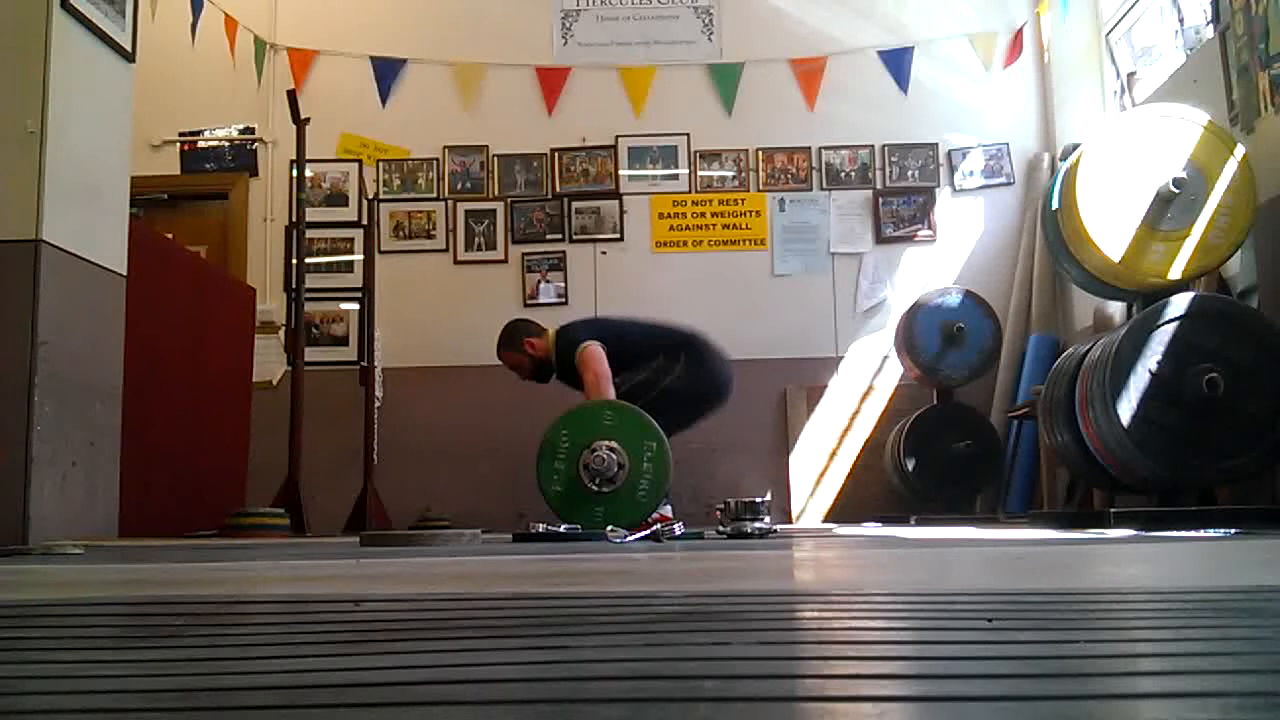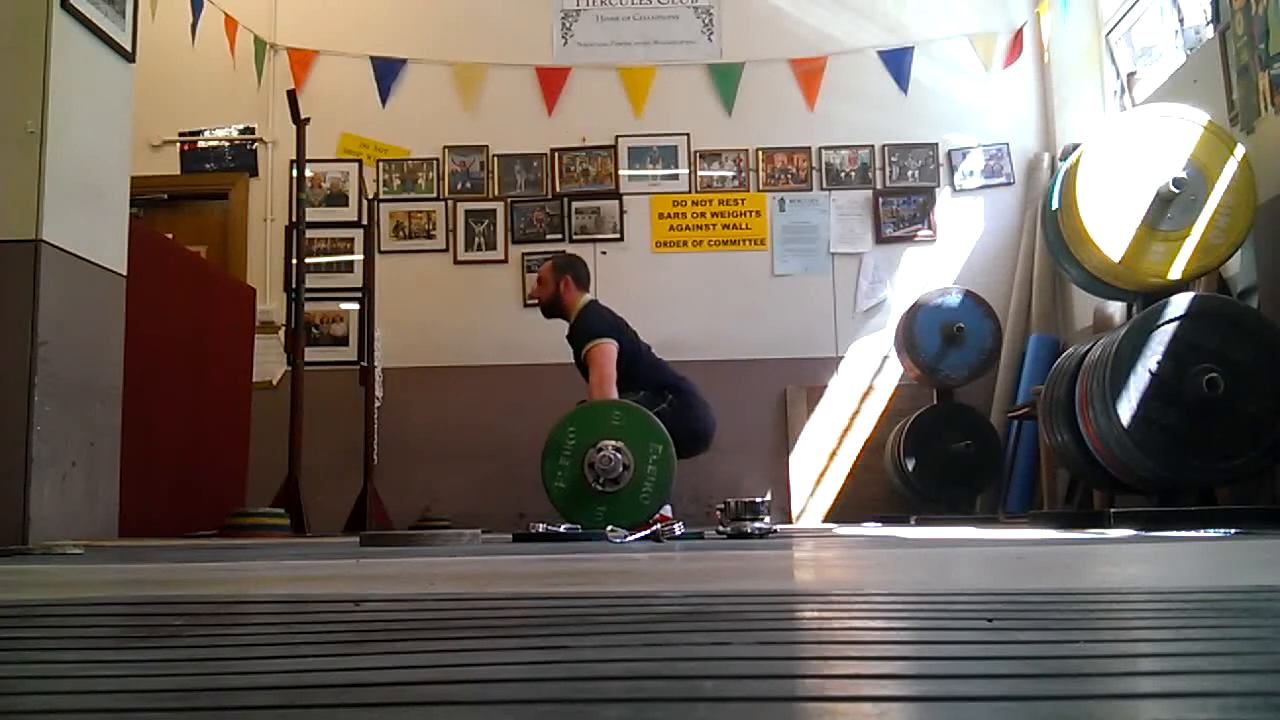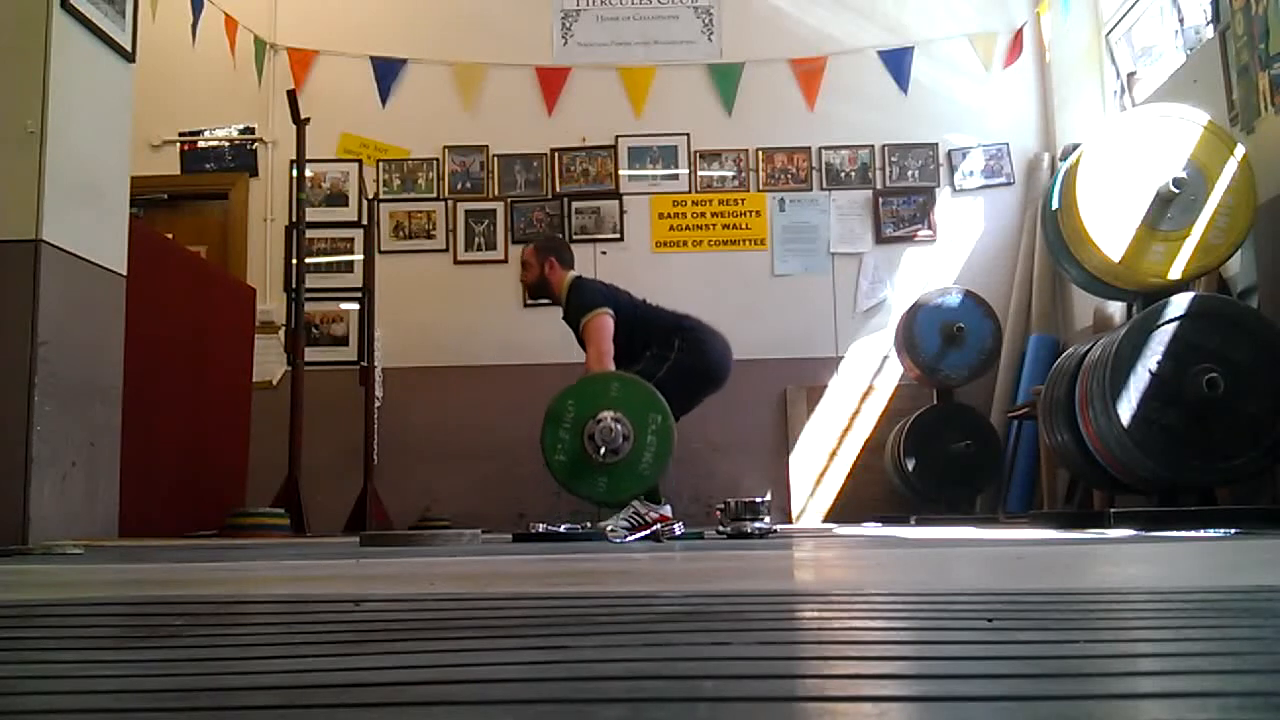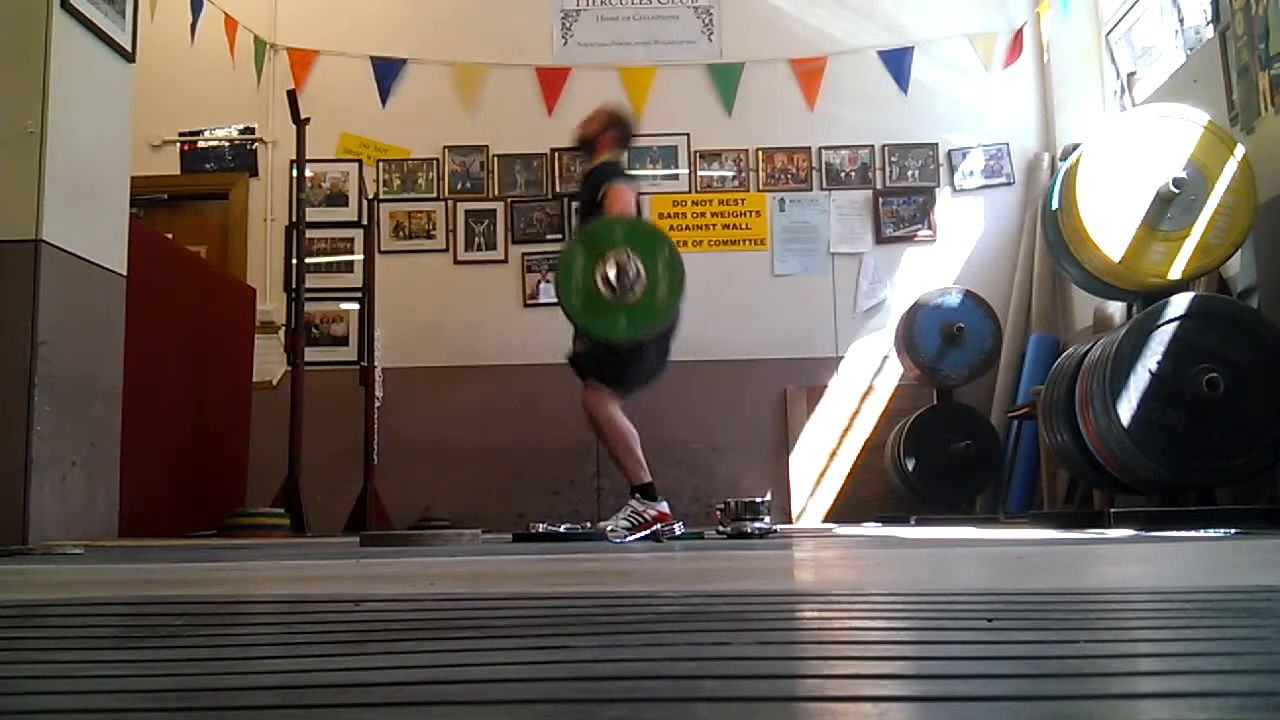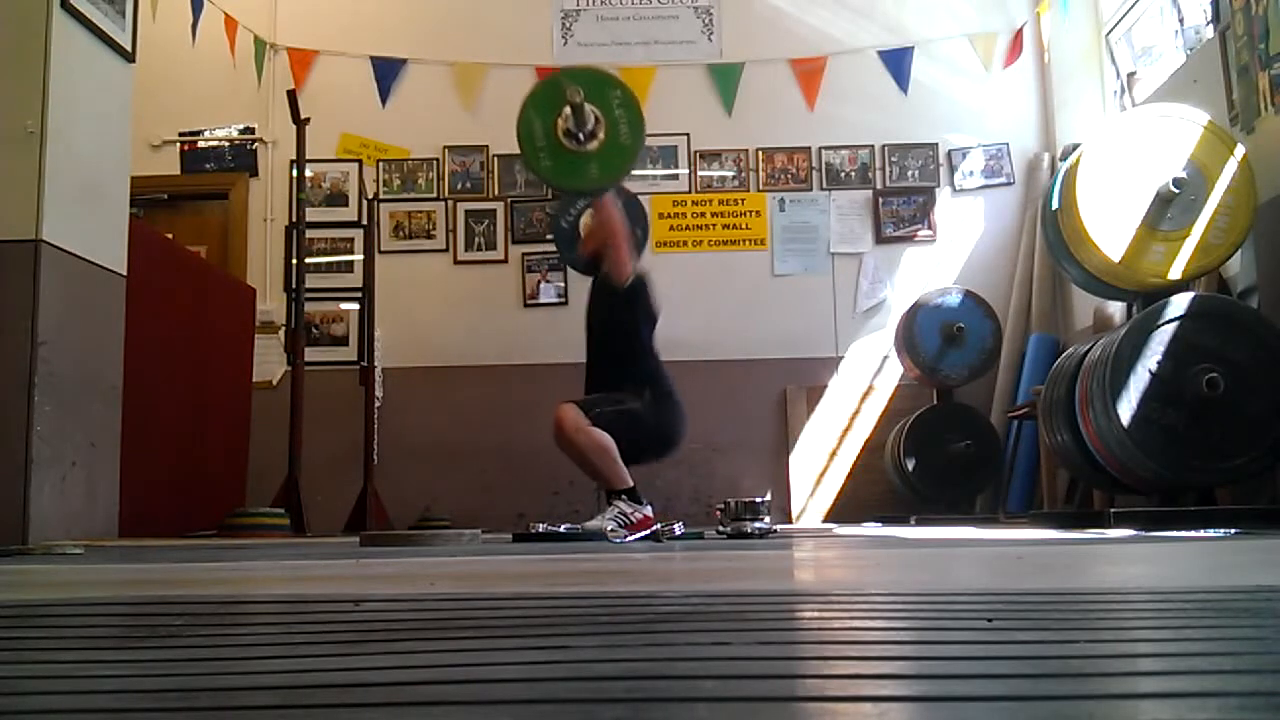
dt=0.5s
person 1, frame 1
left shoulder: (570, 339)
right shoulder: (566, 359)
left elbow: (599, 377)
left hip: (698, 368)
right hip: (708, 370)
left ankle: (653, 506)
person 1, frame 2
left shoulder: (591, 322)
right shoulder: (593, 320)
left elbow: (604, 379)
right elbow: (604, 388)
left hip: (681, 413)
right hip: (687, 416)
person 1, frame 3
left shoulder: (584, 294)
right shoulder: (580, 298)
left elbow: (601, 360)
right elbow: (603, 360)
left hip: (694, 349)
right hip: (701, 352)
left ankle: (651, 506)
right ankle: (650, 503)
person 1, frame 4
left shoulder: (608, 174)
right shoulder: (601, 179)
left elbow: (623, 213)
left knee: (598, 399)
right knee: (601, 399)
left ankle: (649, 502)
right ankle: (645, 498)
person 1, frame 5
left shoulder: (626, 283)
right shoulder: (611, 286)
left elbow: (615, 233)
right elbow: (606, 233)
right wrist: (601, 207)
left hip: (654, 415)
right hip: (644, 415)
left knee: (569, 419)
right knee: (569, 427)
left ankle: (631, 506)
right ankle: (626, 502)
